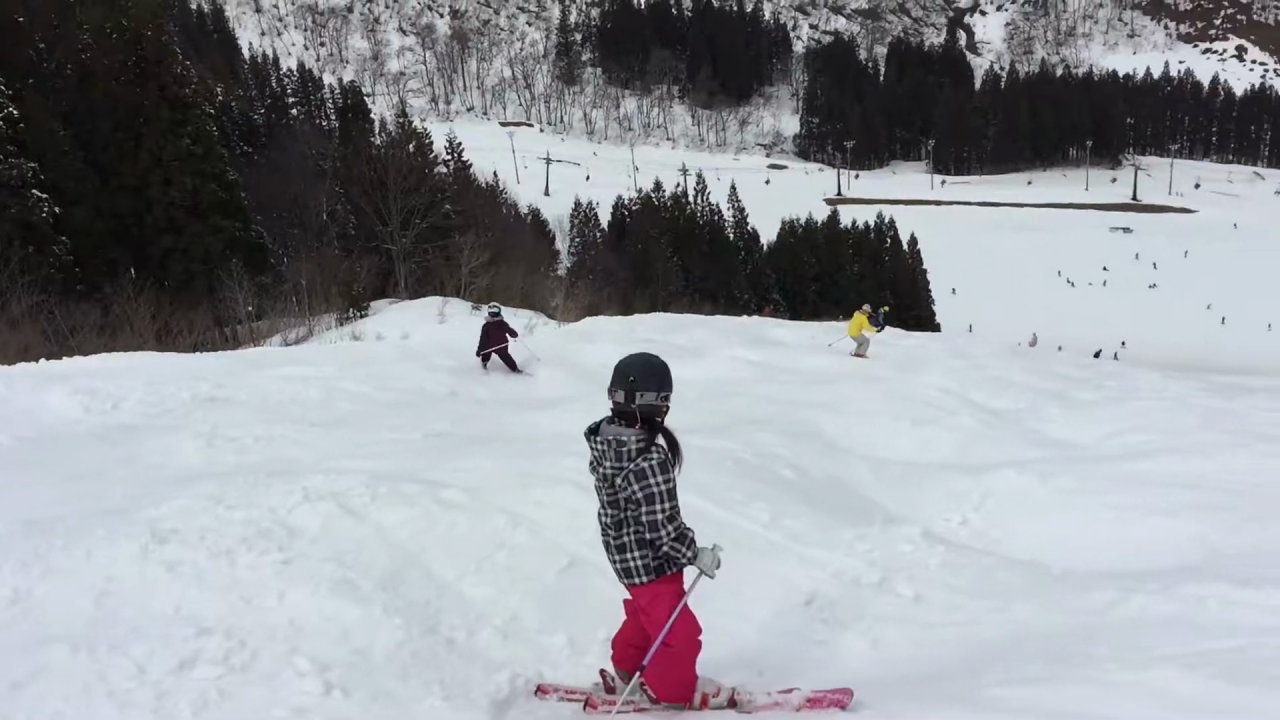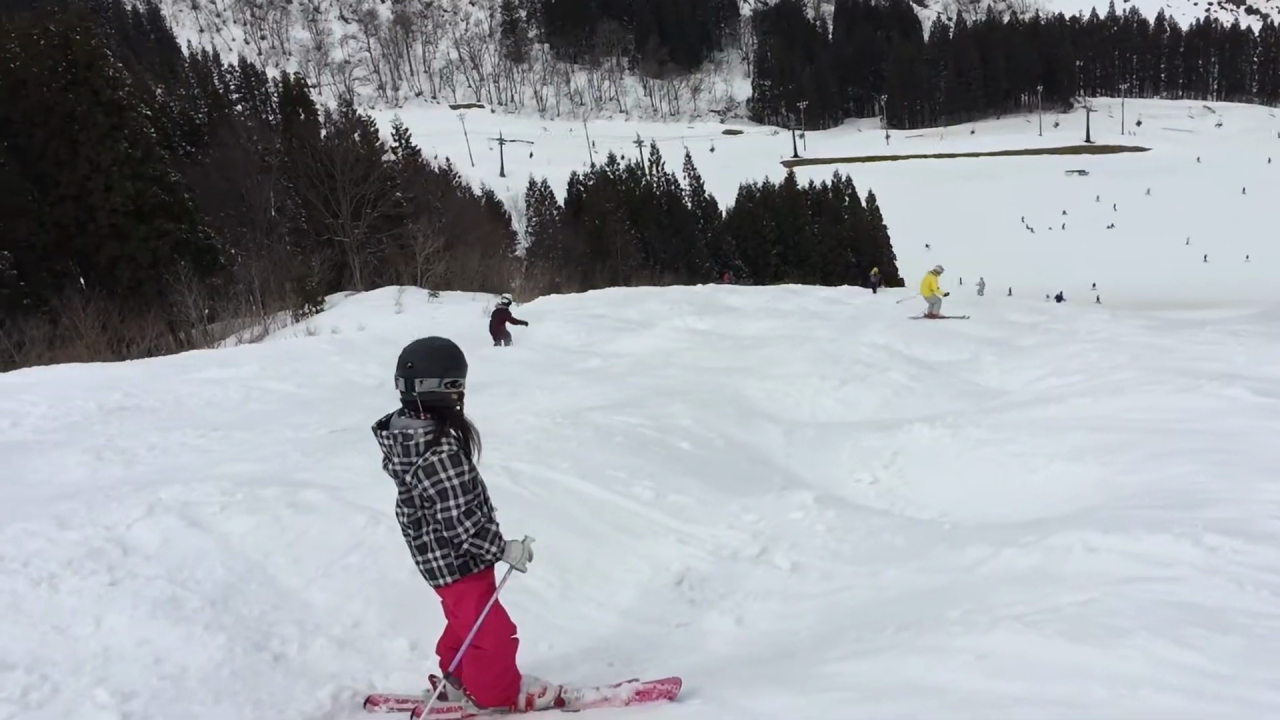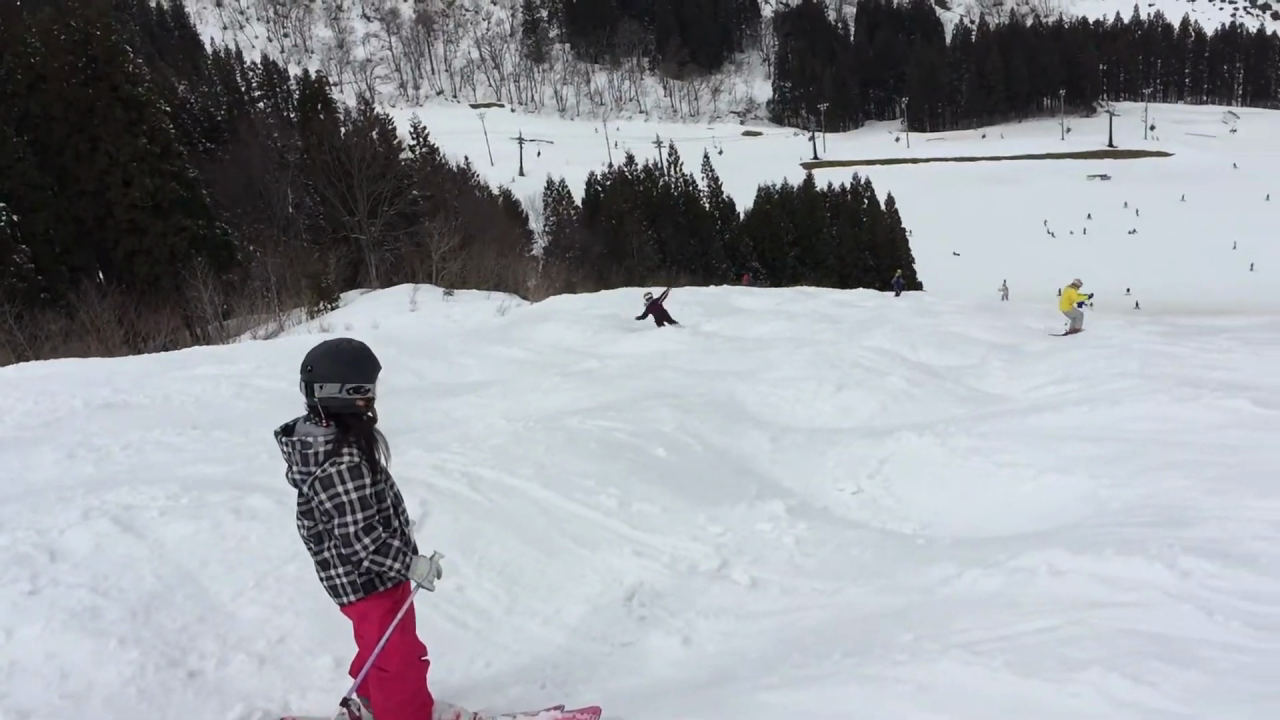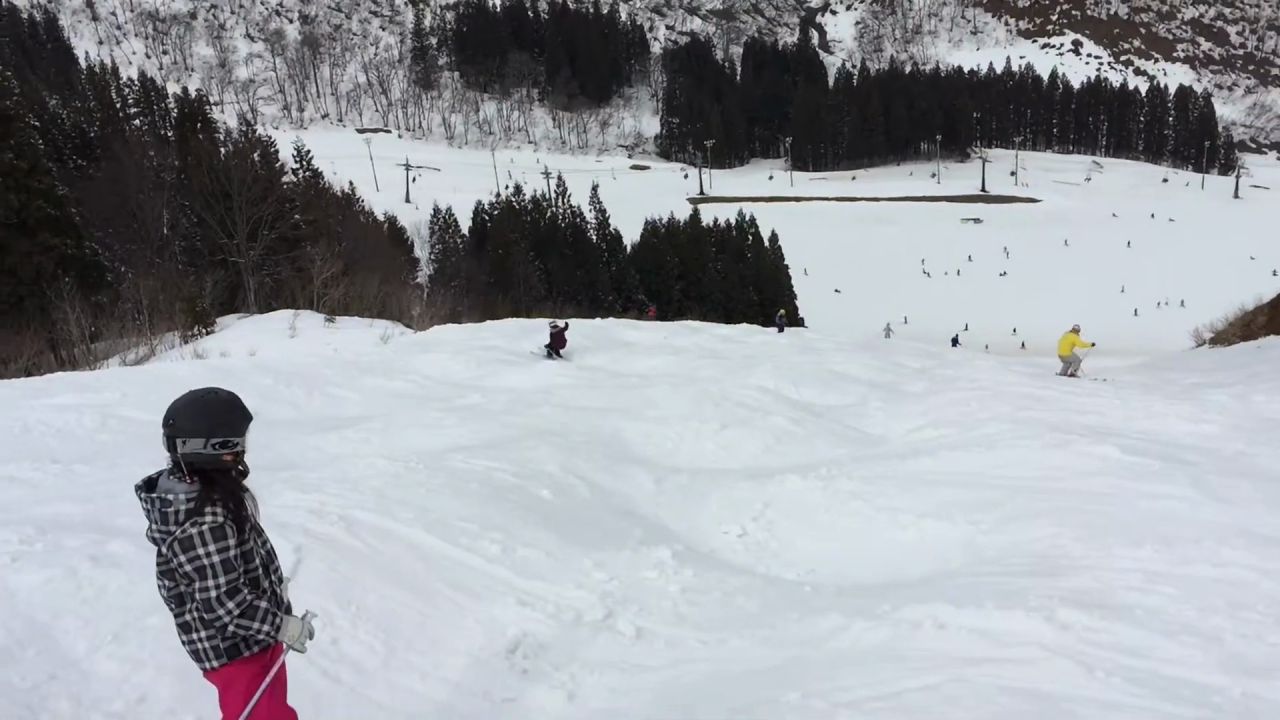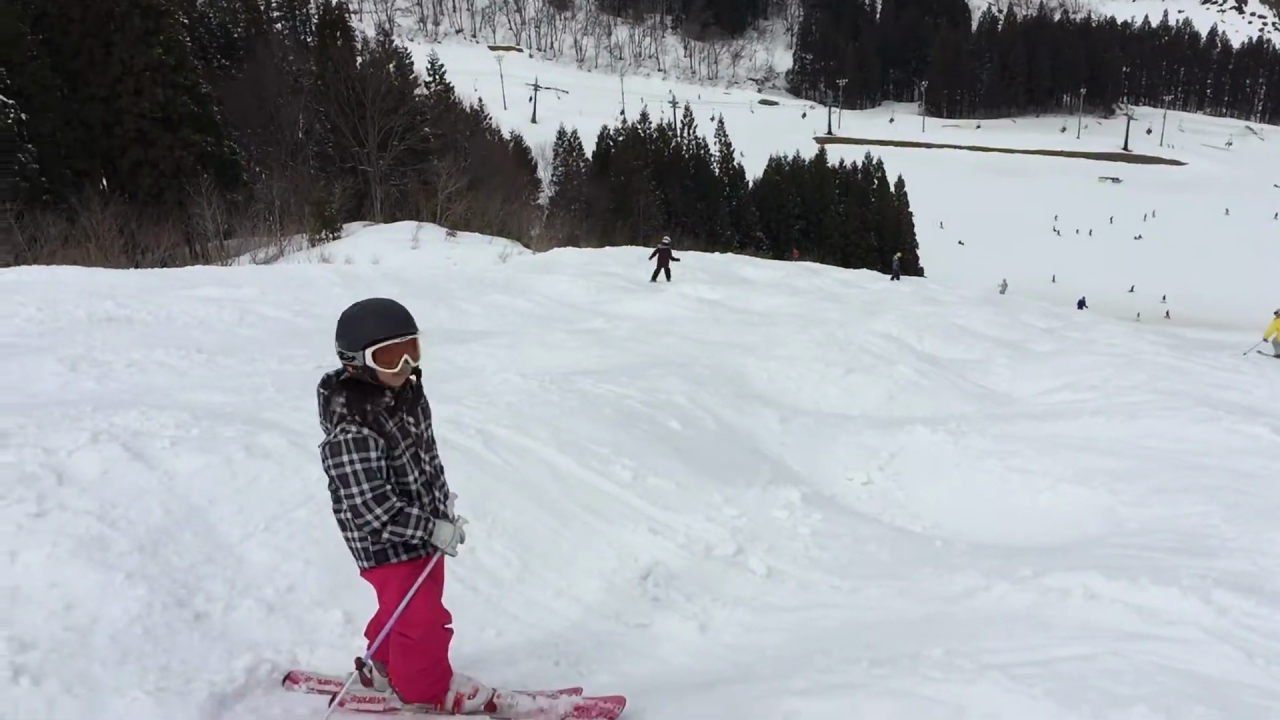
dt=1s
person 1, frame 1
left shoulder: (605, 437)
right shoulder: (649, 461)
right elbow: (662, 527)
right wrist: (696, 554)
left hip: (626, 556)
right hip: (651, 562)
left knee: (645, 615)
right knee: (678, 630)
left ankle: (628, 671)
right ankle: (673, 688)
person 1, frame 2
left shoulder: (404, 432)
right shoulder: (440, 454)
right elbow: (461, 523)
right wrist: (503, 548)
left hip: (441, 558)
right hip: (459, 562)
left knee: (466, 621)
right knee: (490, 630)
left ankle: (458, 681)
right ankle: (498, 693)
person 1, frame 3
left shoulder: (322, 438)
right shoulder: (342, 463)
right elbow: (360, 538)
right wrist: (411, 564)
left hip: (363, 574)
right hip: (369, 579)
left knee: (380, 646)
right knee: (397, 654)
person 1, frame 4
left shoulder: (196, 489)
right shoulder: (205, 522)
right elbow: (223, 603)
right wrist: (282, 625)
left hip: (248, 636)
right hip: (234, 645)
person 1, frame 5
left shoulder: (405, 394)
right shoulder: (353, 428)
right elbow: (371, 507)
left wrist: (440, 504)
right wrist: (433, 528)
left hip: (421, 529)
right hip: (390, 545)
left knee: (403, 610)
right knee: (420, 619)
left ankle: (386, 668)
right ankle: (428, 689)
